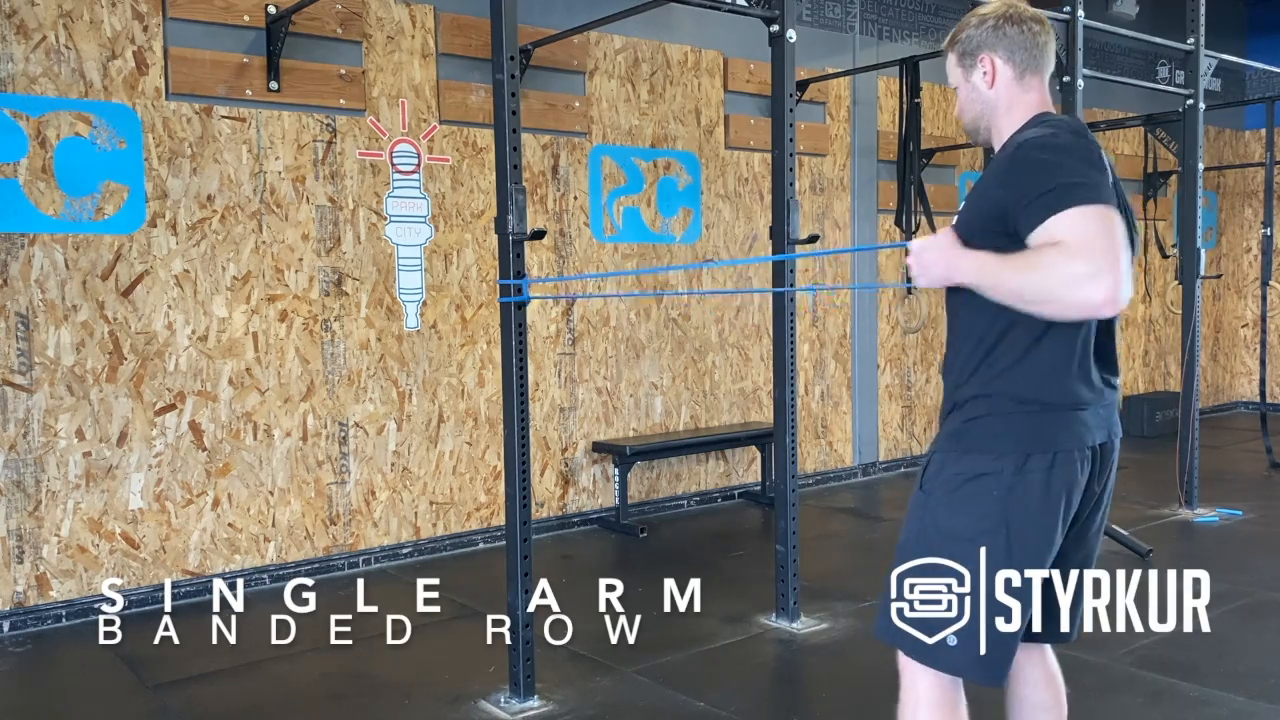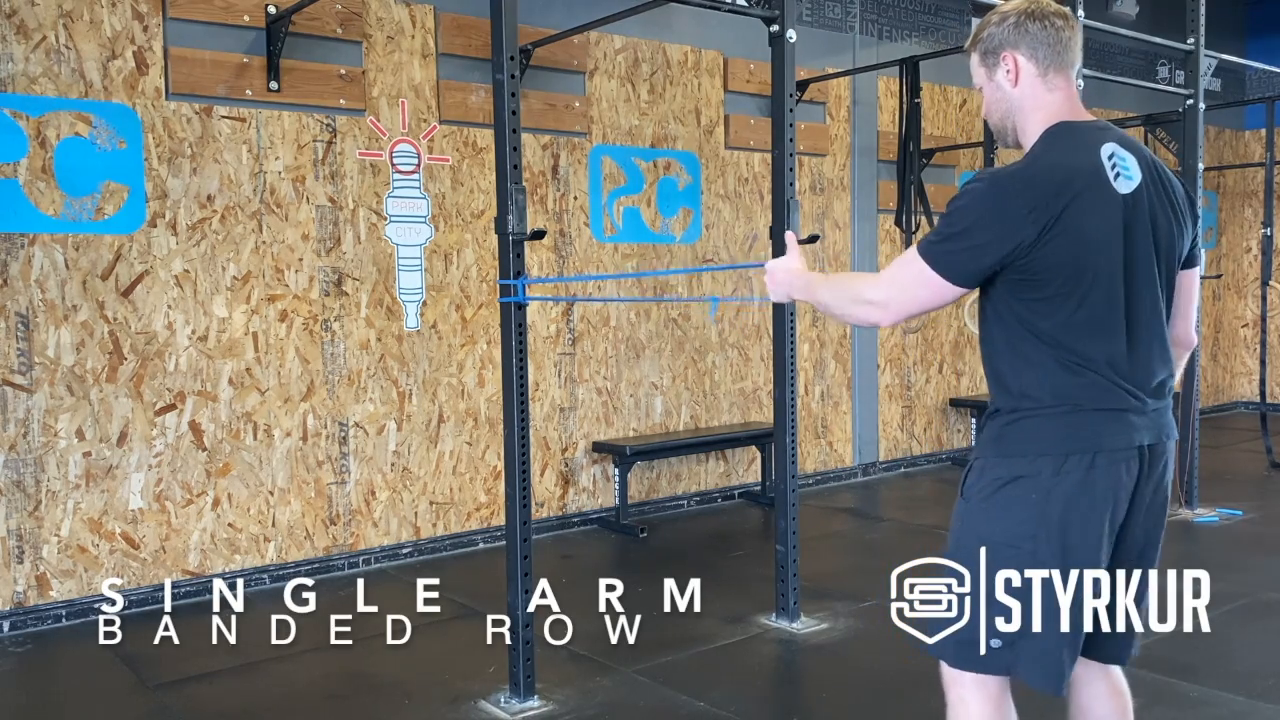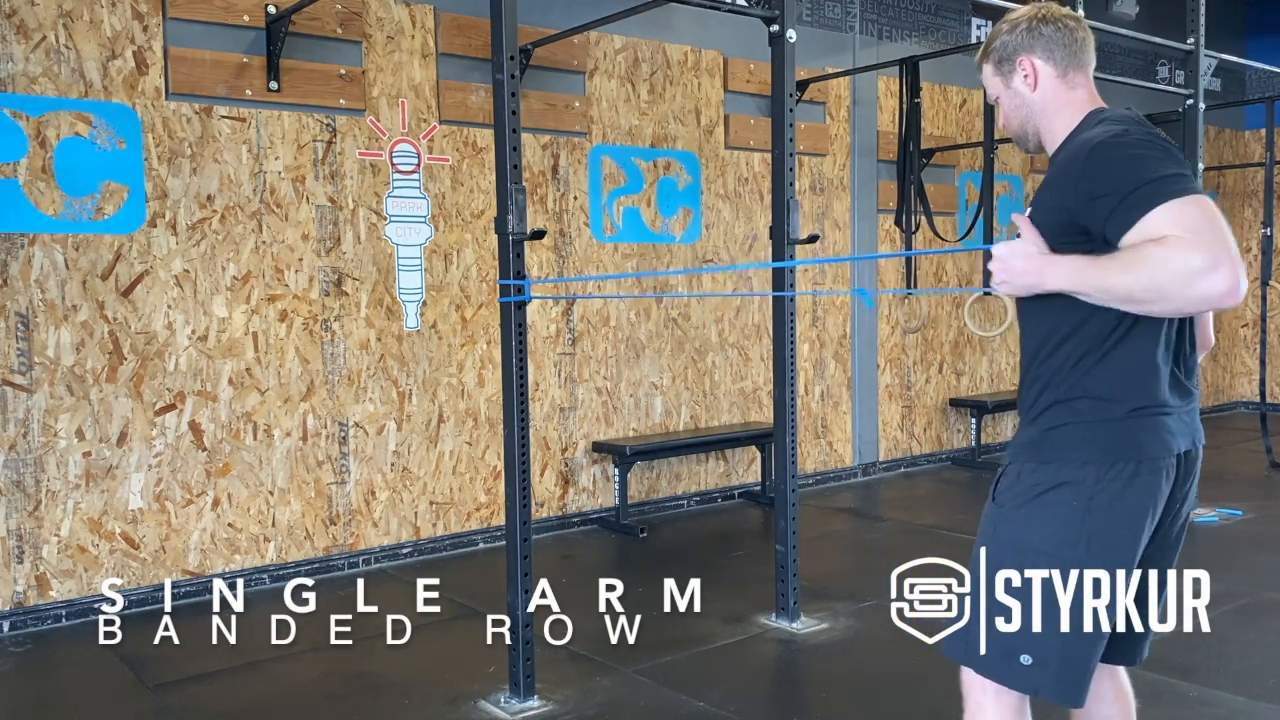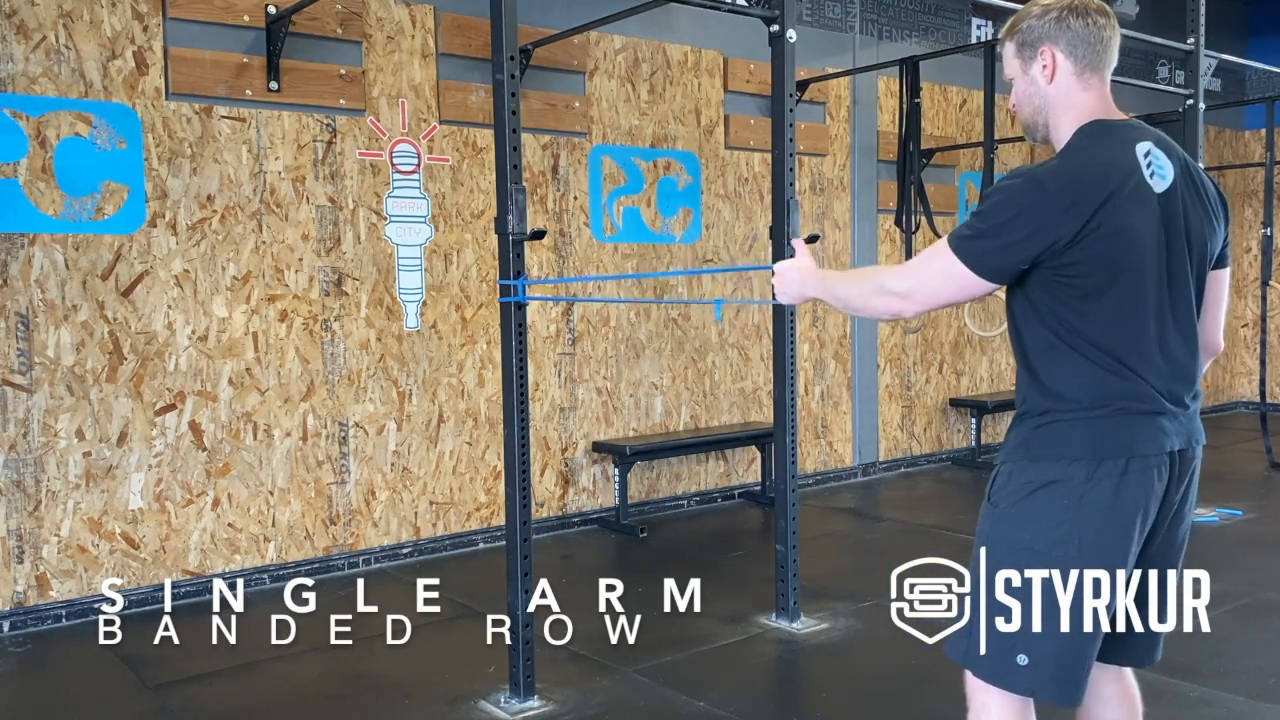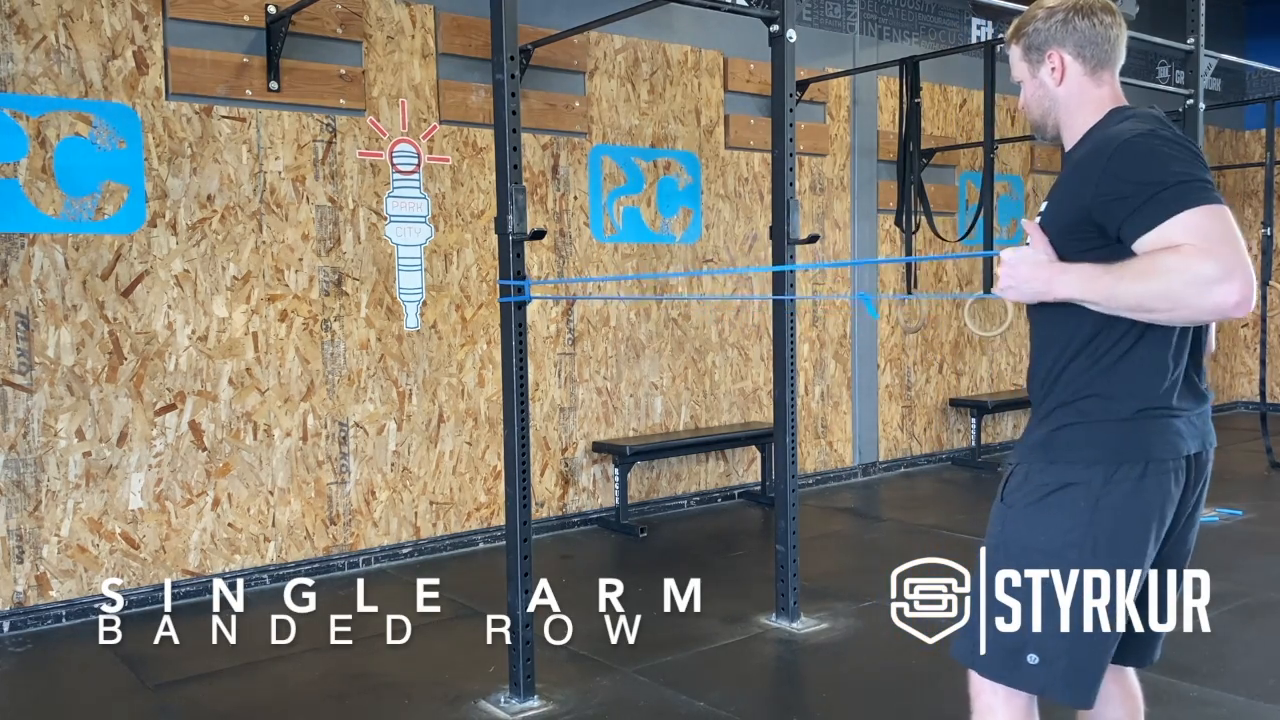
dt=1s
person 1, frame 1
left shoulder: (1042, 153)
right shoulder: (1067, 160)
left elbow: (1103, 284)
left wrist: (956, 263)
left hip: (1004, 450)
right hip: (1082, 442)
left knee: (927, 656)
right knee: (1023, 639)
person 1, frame 2
left shoulder: (1014, 191)
right shoulder: (1161, 181)
left elbow: (885, 302)
right elbow: (1180, 337)
left wrist: (798, 282)
left hip: (1045, 459)
right hip: (1142, 450)
right knee: (1091, 653)
person 1, frame 3
left shoulder: (1108, 153)
right shoulder: (1132, 155)
left elbow: (1217, 277)
right elbow: (1199, 333)
left wrist: (1050, 270)
left hip: (1081, 460)
right hip: (1161, 448)
right knee: (1094, 655)
person 1, frame 4
left shoulder: (1052, 188)
right shoulder: (1191, 178)
left elbow: (906, 292)
right elbow: (1209, 340)
left wrist: (812, 281)
left hip: (1075, 465)
right hip: (1170, 454)
right knee: (1104, 660)
person 1, frame 5
left shoulder: (1129, 152)
right shoulder: (1133, 155)
left elbow: (1226, 285)
right elbow: (1195, 330)
left wrist: (1059, 278)
left hip: (1092, 461)
right hip: (1169, 449)
right knee: (1104, 657)
